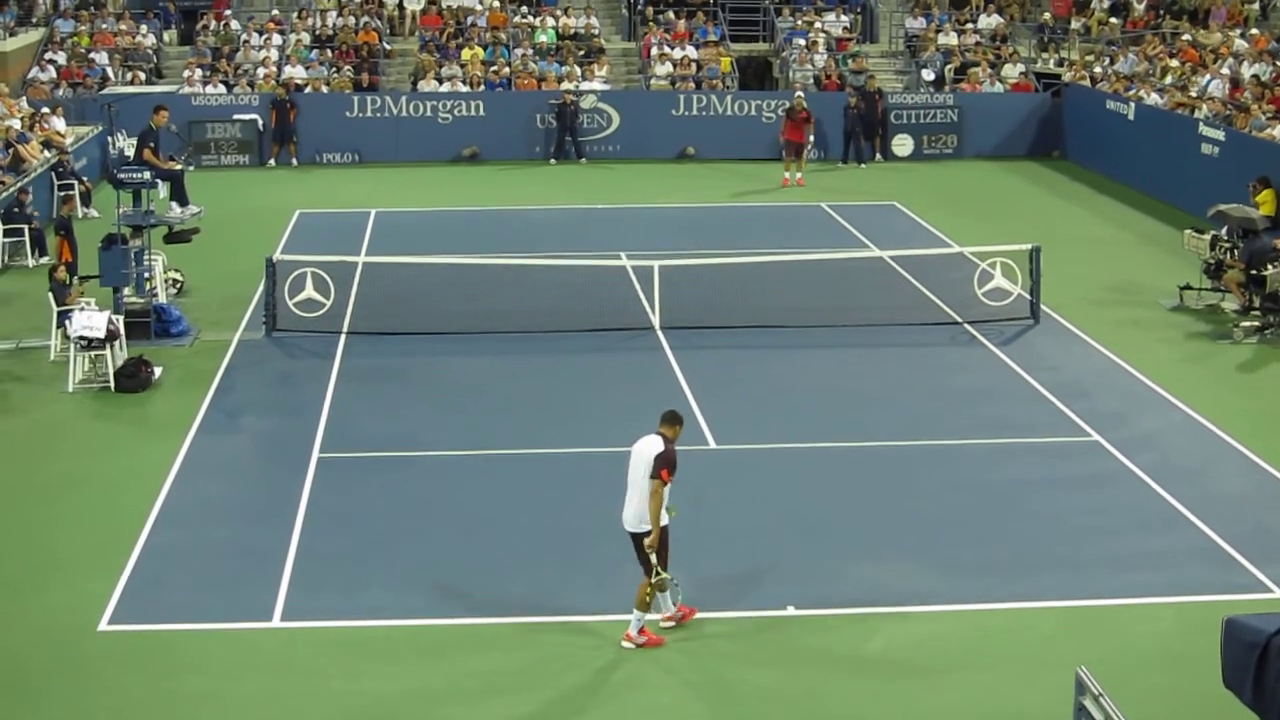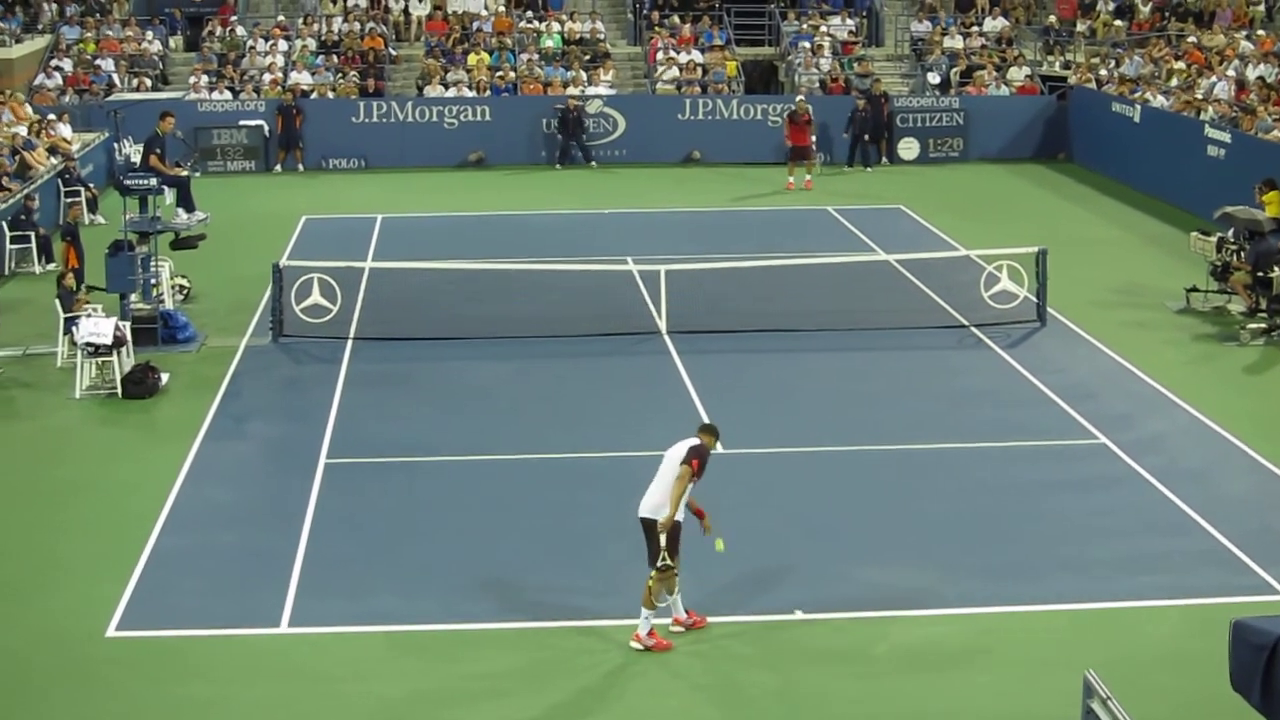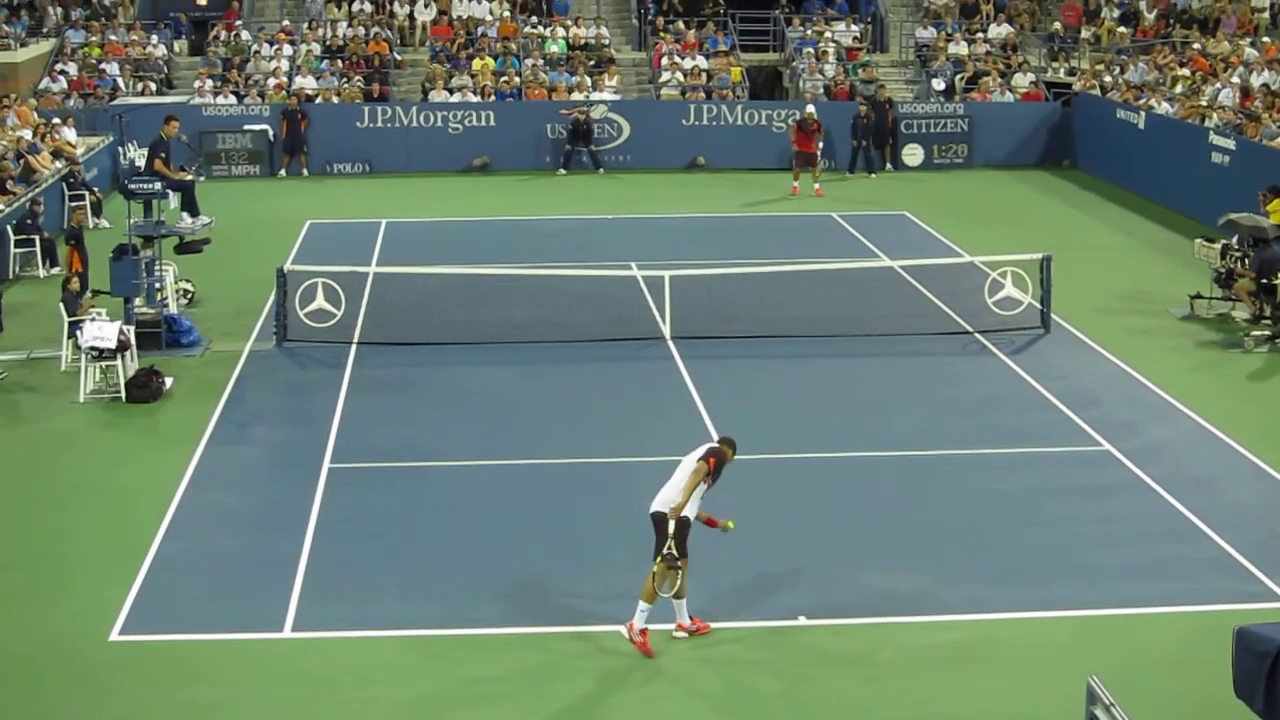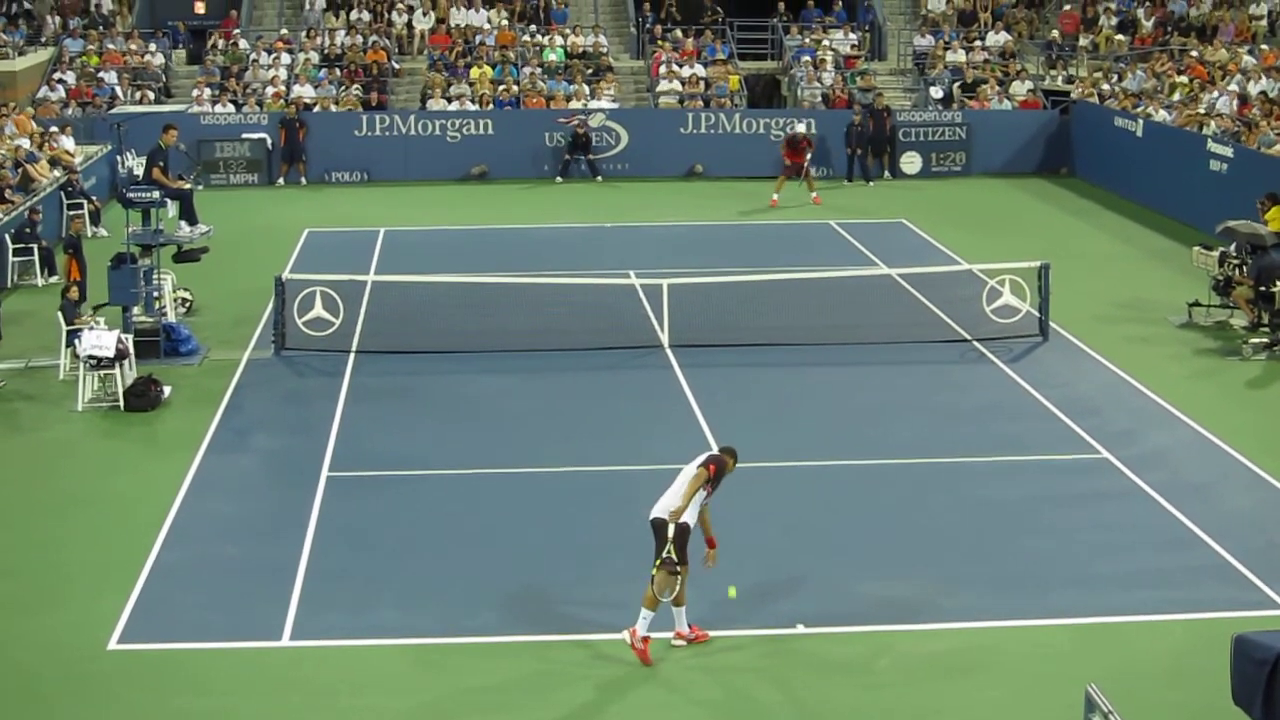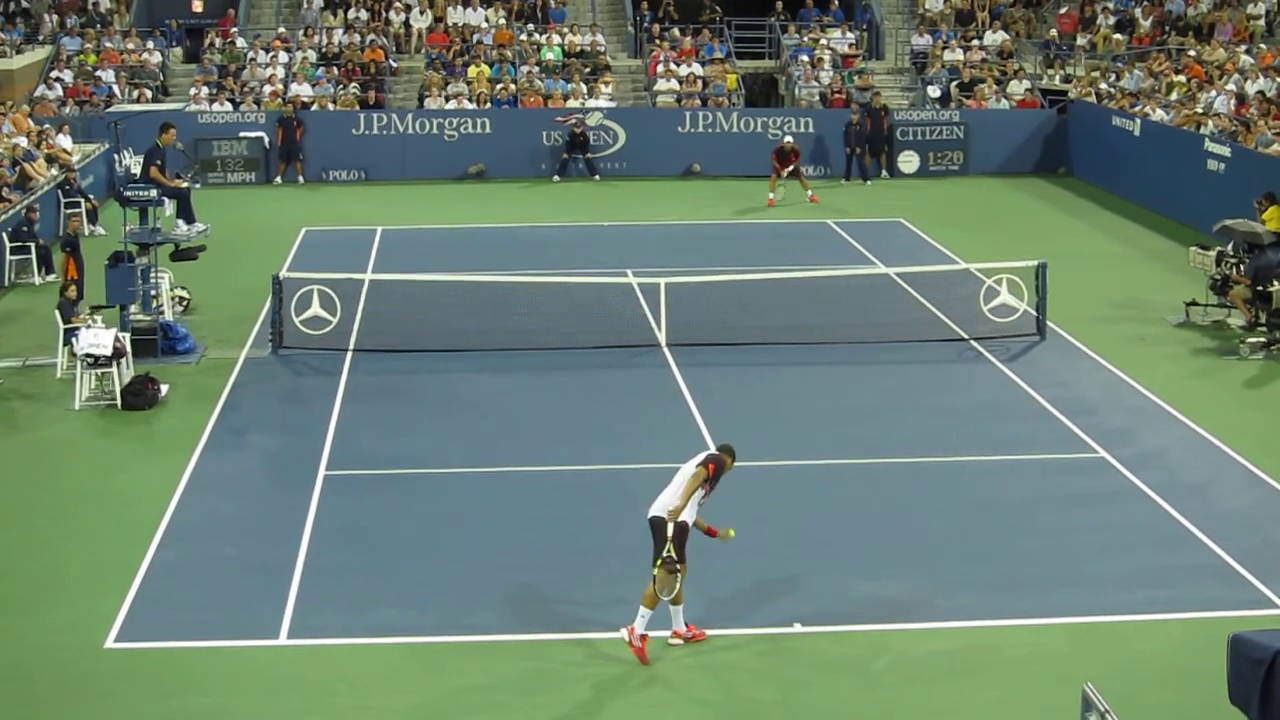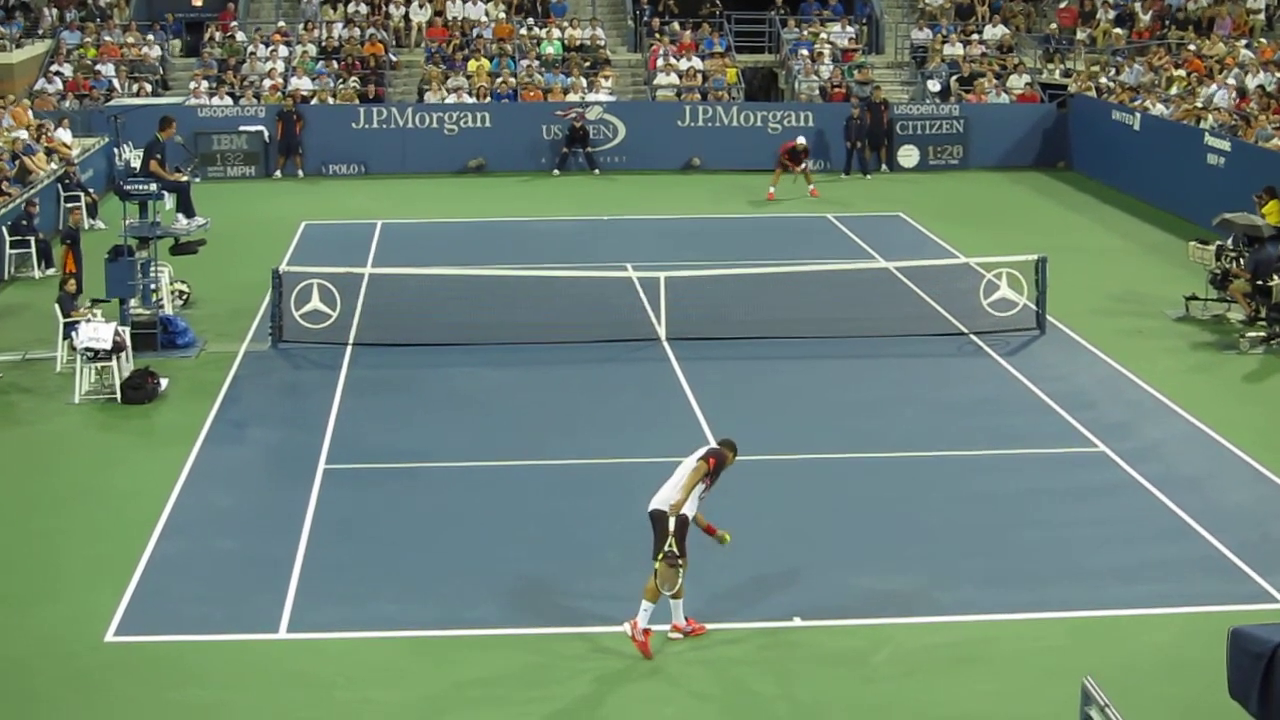
dt=0.4s
person 1, frame 1
left shoulder: (641, 443)
right shoulder: (666, 451)
right elbow: (656, 491)
right wrist: (656, 532)
left hip: (632, 517)
right hip: (648, 523)
left knee: (659, 569)
right knee: (653, 576)
left ankle: (669, 612)
right ankle: (633, 633)
person 1, frame 2
left shoulder: (681, 445)
right shoulder: (700, 448)
right elbow: (682, 477)
left wrist: (702, 516)
right wrist: (671, 515)
left hip: (650, 510)
right hip: (662, 515)
left knee: (671, 566)
right knee: (661, 572)
left ankle: (680, 617)
right ankle: (643, 634)
person 1, frame 3
left shoulder: (702, 453)
right shoulder: (717, 452)
left elbow: (695, 503)
right elbow: (698, 472)
left wrist: (716, 523)
right wrist: (683, 502)
left hip: (666, 510)
right hip: (672, 512)
left knee: (679, 565)
left ankle: (684, 622)
right ankle: (637, 626)
person 1, frame 4
left shoulder: (704, 463)
right shoulder: (717, 461)
left elbow: (701, 511)
right elbow: (698, 478)
left wrist: (711, 546)
right wrist: (683, 506)
left hip: (666, 517)
right hip: (672, 518)
left knee: (679, 573)
left ankle: (682, 631)
right ankle: (638, 633)
person 1, frame 5
left shoulder: (703, 461)
right shoulder: (716, 460)
left elbow: (691, 515)
right elbow: (697, 476)
left wrist: (715, 532)
right wrist: (682, 504)
left hip: (663, 515)
right hip: (670, 517)
left knee: (678, 571)
left ankle: (679, 630)
right ankle: (636, 631)
person 1, frame 6
left shoulder: (704, 456)
right shoulder: (717, 454)
left elbow: (692, 508)
right elbow: (697, 471)
left wrist: (714, 532)
right wrist: (682, 499)
left hip: (662, 508)
right hip: (670, 511)
left knee: (678, 565)
left ankle: (679, 623)
right ankle: (639, 624)
